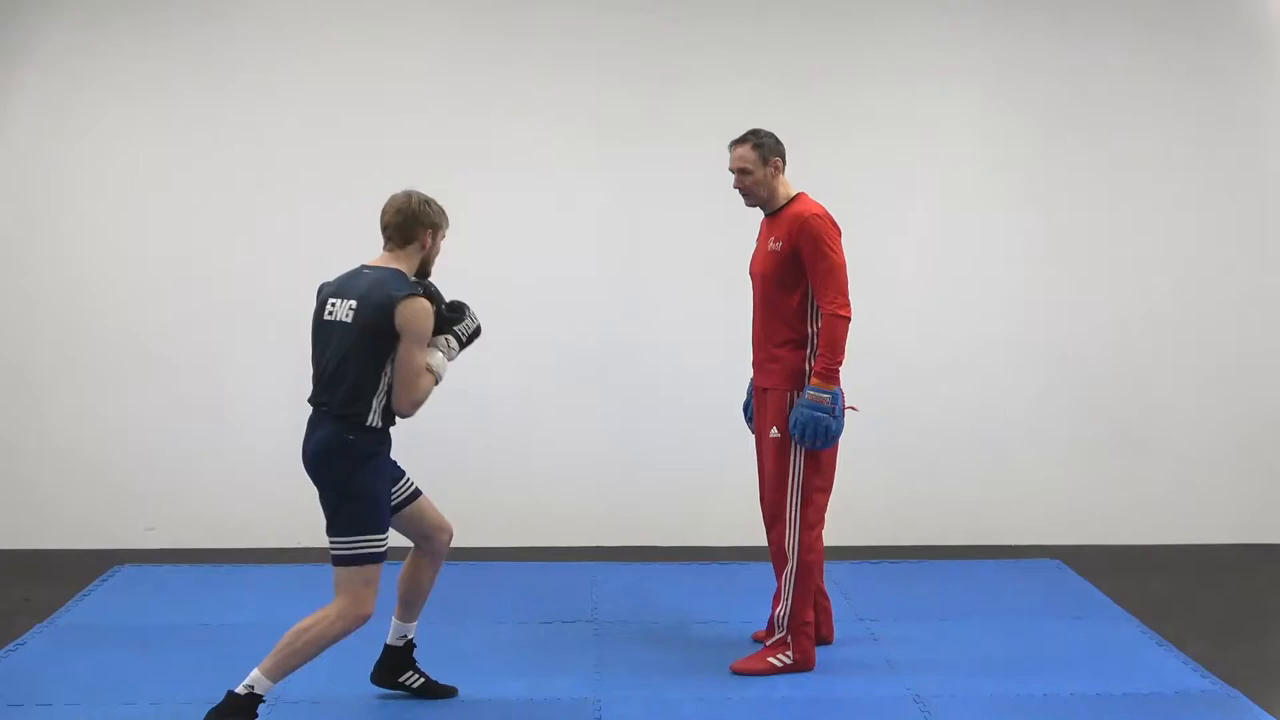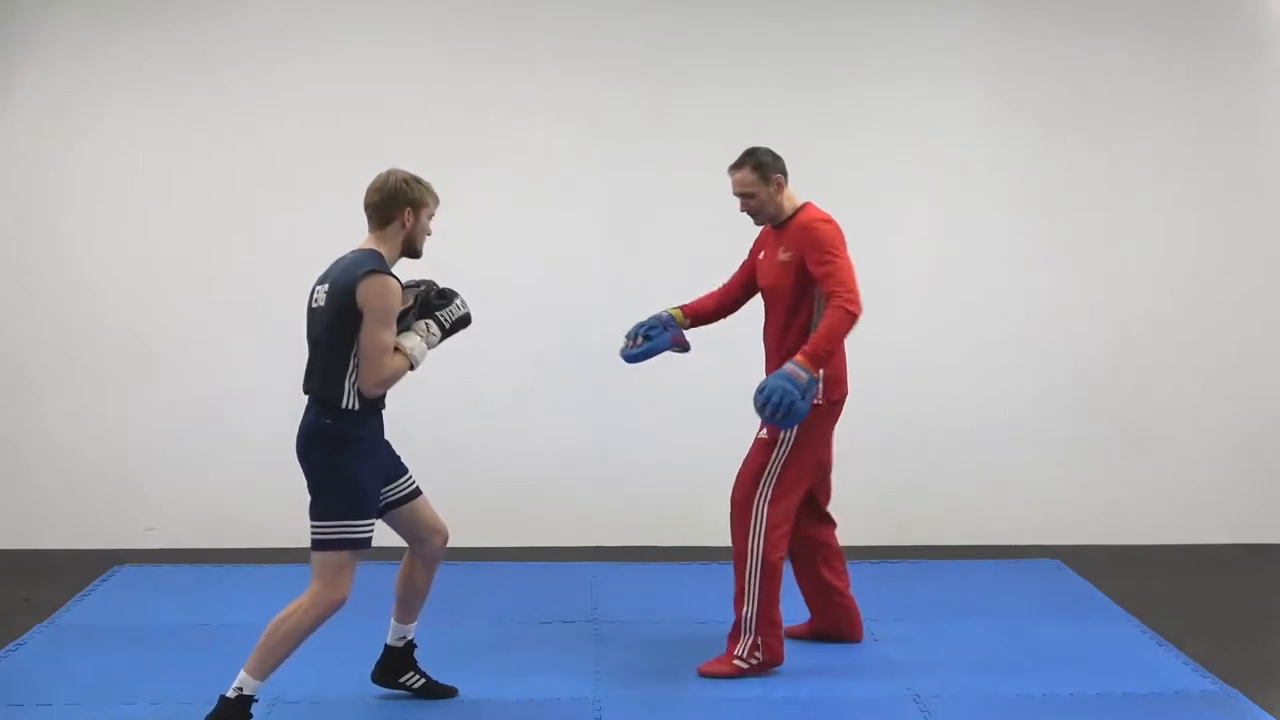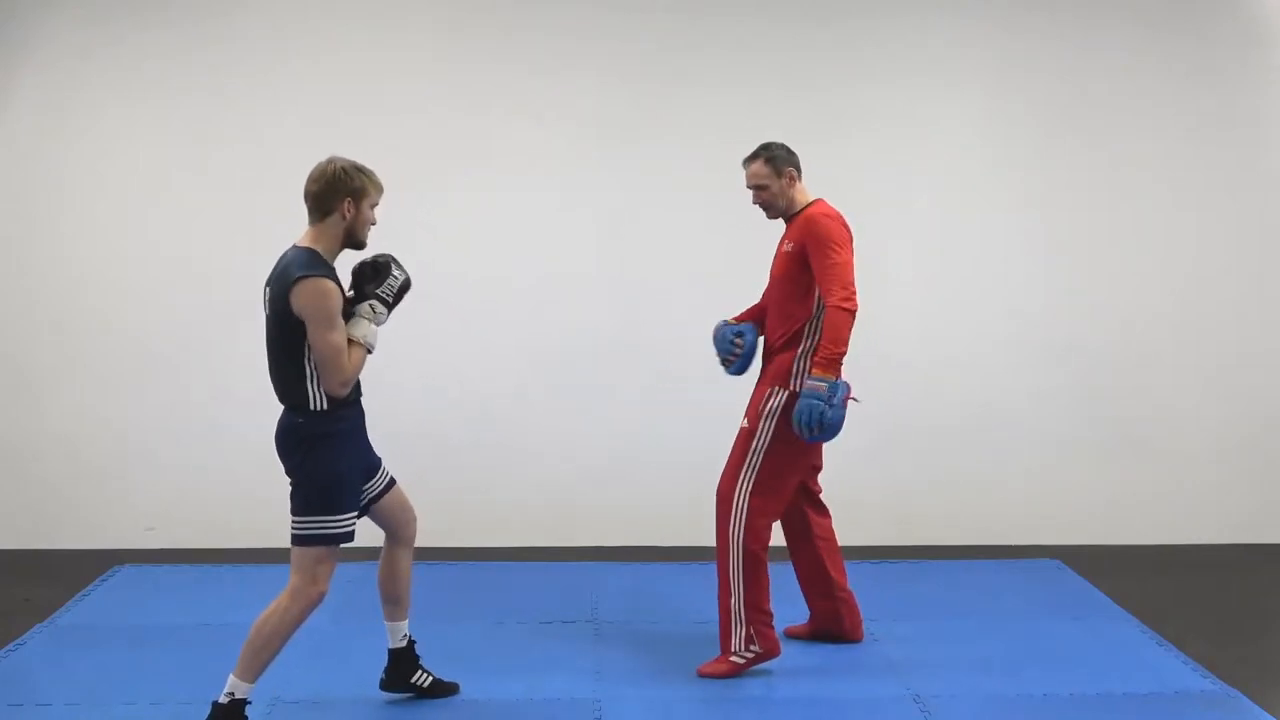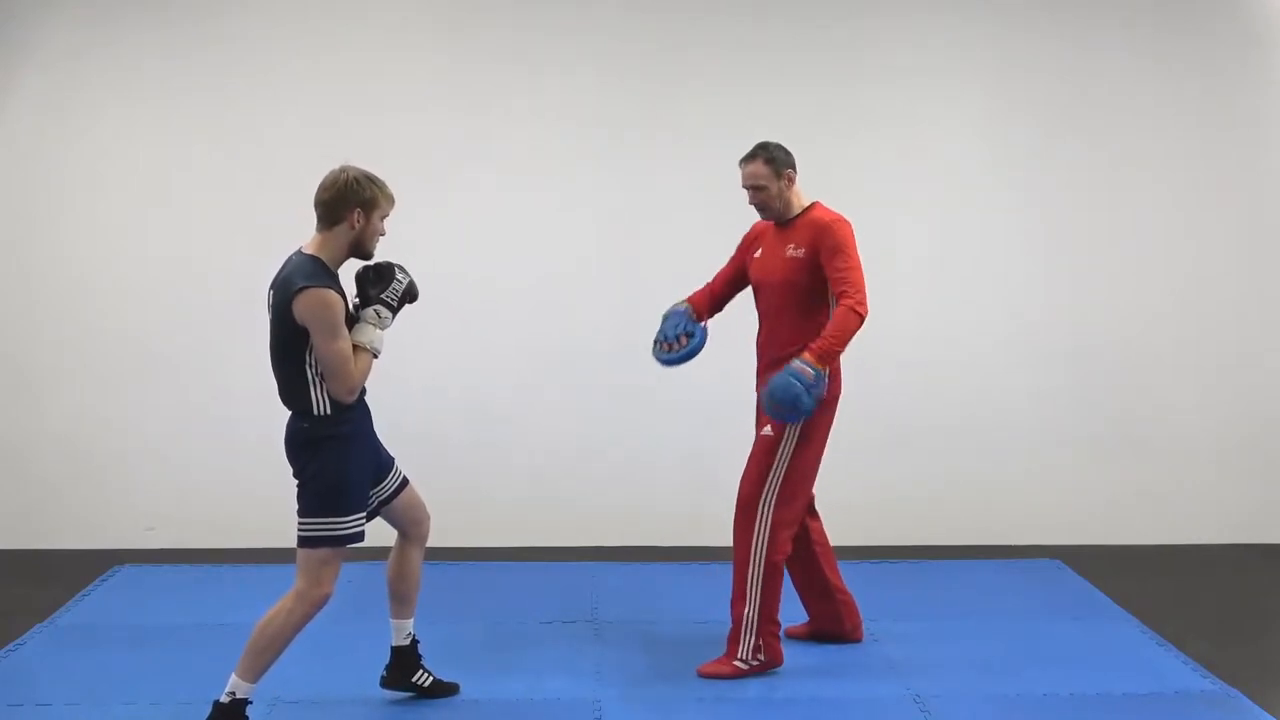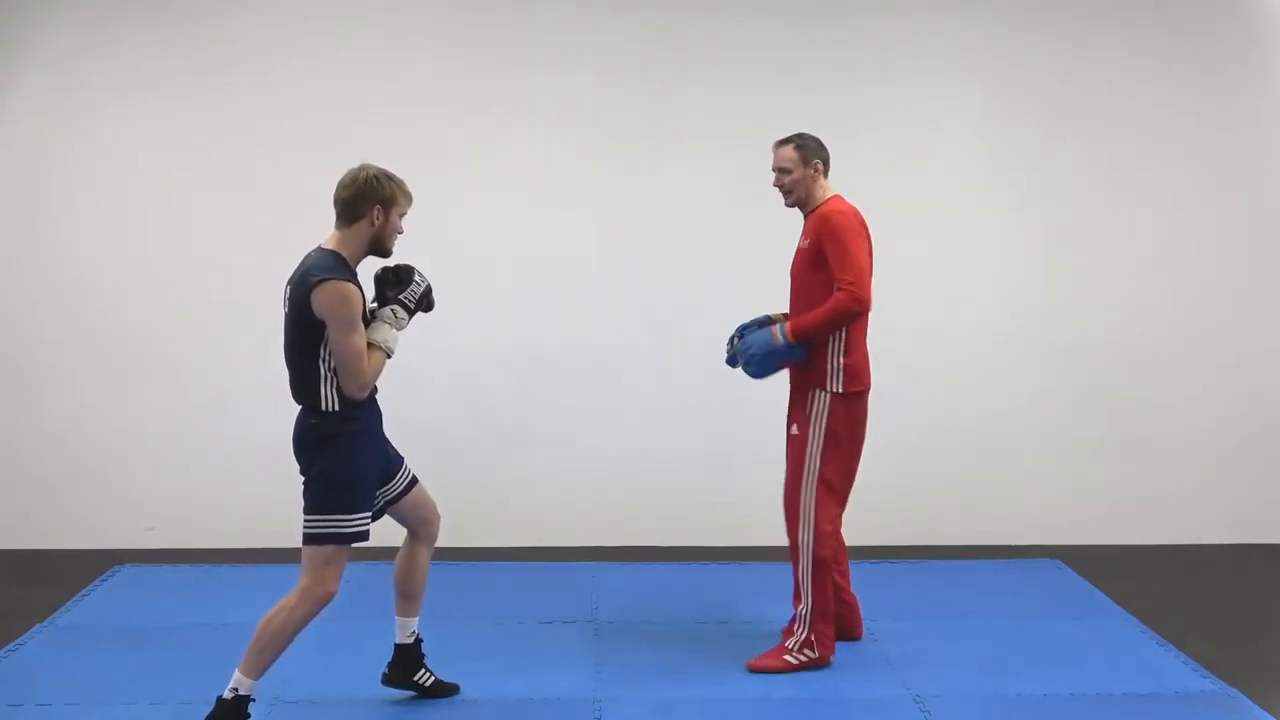
dt=1s
person 1, frame 1
left shoulder: (335, 287)
right shoulder: (413, 304)
right elbow: (405, 403)
right wrist: (447, 345)
left hip: (337, 439)
right hip: (351, 451)
left knee: (436, 537)
right knee: (354, 607)
left ankle: (396, 661)
person 1, frame 2
left shoulder: (341, 270)
right shoulder: (379, 282)
right elbow: (374, 380)
left wrist: (405, 318)
right wrist: (427, 331)
left hip: (355, 434)
right hip: (341, 439)
left knee: (432, 539)
right knee: (329, 592)
left ankle: (396, 660)
person 1, frame 3
left shoulder: (295, 265)
right shoulder: (314, 282)
right elbow: (339, 379)
left wrist: (357, 303)
right wrist: (372, 311)
left hip: (337, 432)
right hip: (320, 438)
left knee: (403, 525)
right knee: (309, 587)
left ankle: (401, 663)
person 1, frame 4
left shoulder: (304, 269)
right shoulder: (315, 291)
right elbow: (345, 386)
left wrist: (368, 308)
right wrist: (376, 316)
left hip: (348, 435)
right hip: (328, 442)
left knee: (416, 524)
right knee: (313, 589)
left ankle: (403, 662)
person 1, frame 5
left shoulder: (322, 267)
right shoulder: (335, 285)
right elbow: (358, 381)
left wrist: (386, 310)
right wrist: (392, 315)
left hip: (357, 431)
right hip: (336, 440)
left knee: (425, 523)
right knee: (318, 586)
left ankle: (406, 660)
person 2, frame 1
left shoulder: (810, 221)
right shoulder: (770, 224)
left elbow: (836, 310)
left wrist: (822, 387)
left hip: (801, 391)
right hip: (771, 386)
left knee: (794, 515)
right knee: (781, 509)
left ankle: (792, 643)
right ankle: (809, 619)
person 2, frame 2
left shoulder: (816, 229)
right shoulder: (768, 238)
left elbow: (845, 304)
right elbow: (732, 295)
left wrist: (803, 364)
right wrist: (675, 319)
left hip: (807, 391)
right hip: (785, 389)
left knee: (756, 502)
right knee: (802, 507)
left ankle: (755, 645)
right ankle: (837, 616)
person 2, frame 3
left shoulder: (821, 223)
right shoulder: (794, 229)
left elbow: (841, 303)
left wrist: (823, 374)
right wrist: (735, 327)
left hip: (795, 385)
right hip: (792, 382)
left knee: (742, 500)
right knee: (798, 499)
left ankle: (749, 640)
right ankle: (837, 618)
person 2, frame 4
left shoulder: (828, 228)
right shoulder: (758, 237)
left elbow: (853, 304)
right elbow: (720, 289)
left wrist: (811, 362)
right wrist: (683, 316)
left hip: (806, 389)
right hip: (775, 386)
left knee: (761, 506)
right knee: (790, 506)
left ankle: (753, 648)
right ankle: (836, 618)
person 2, frame 5
left shoulder: (837, 219)
right shoulder: (820, 222)
left elbow: (853, 300)
left wrist: (787, 333)
right wrist: (774, 325)
left hip: (832, 386)
right hip: (817, 383)
left knee: (811, 510)
right knee: (815, 505)
left ankle: (809, 640)
right ankle: (839, 616)
